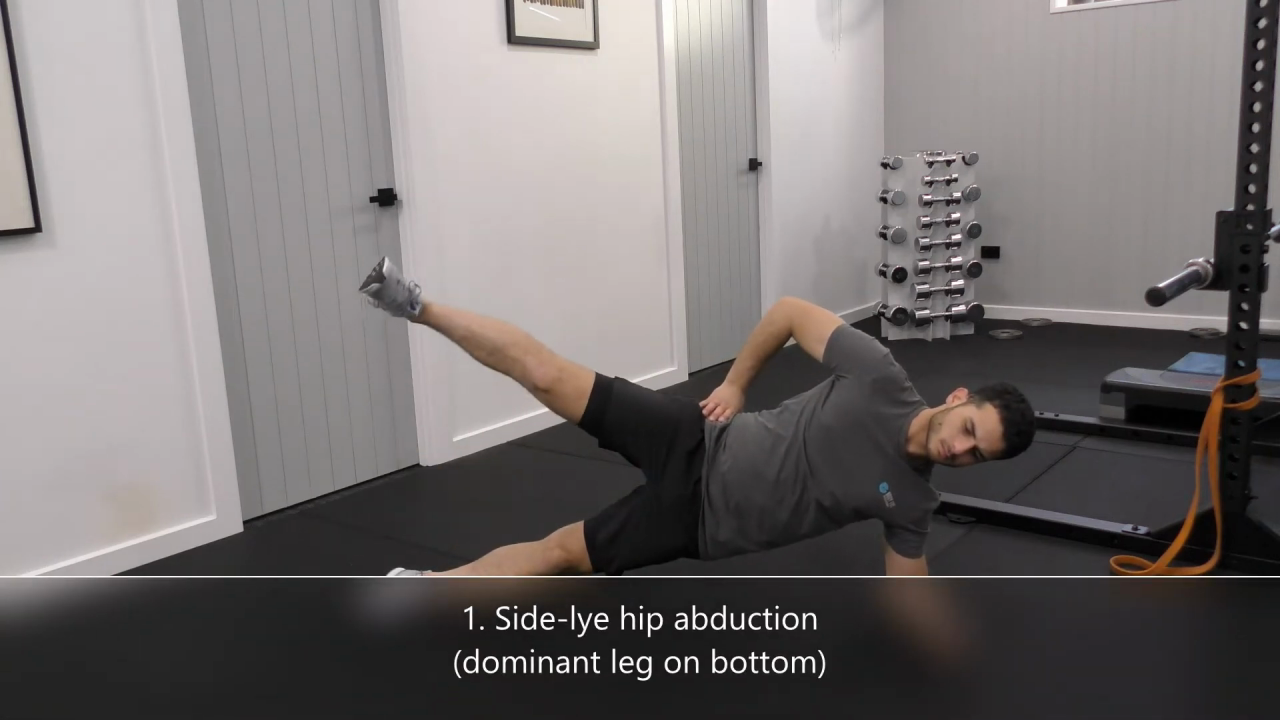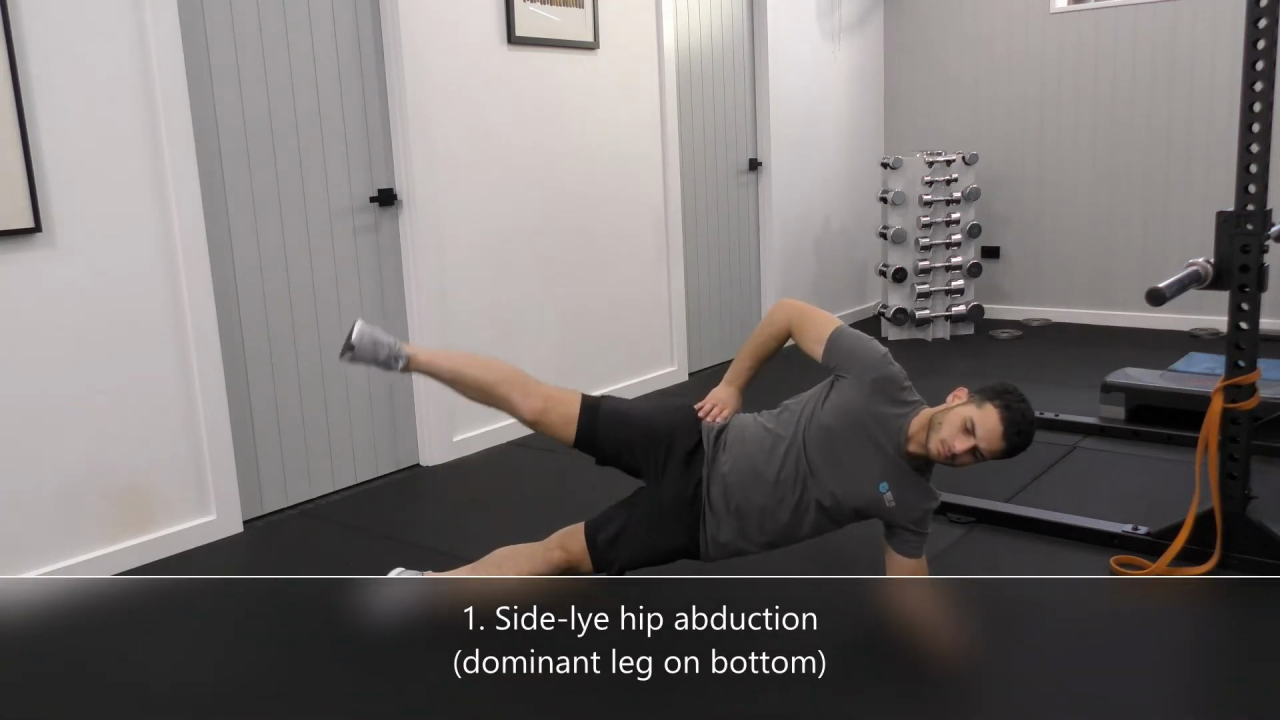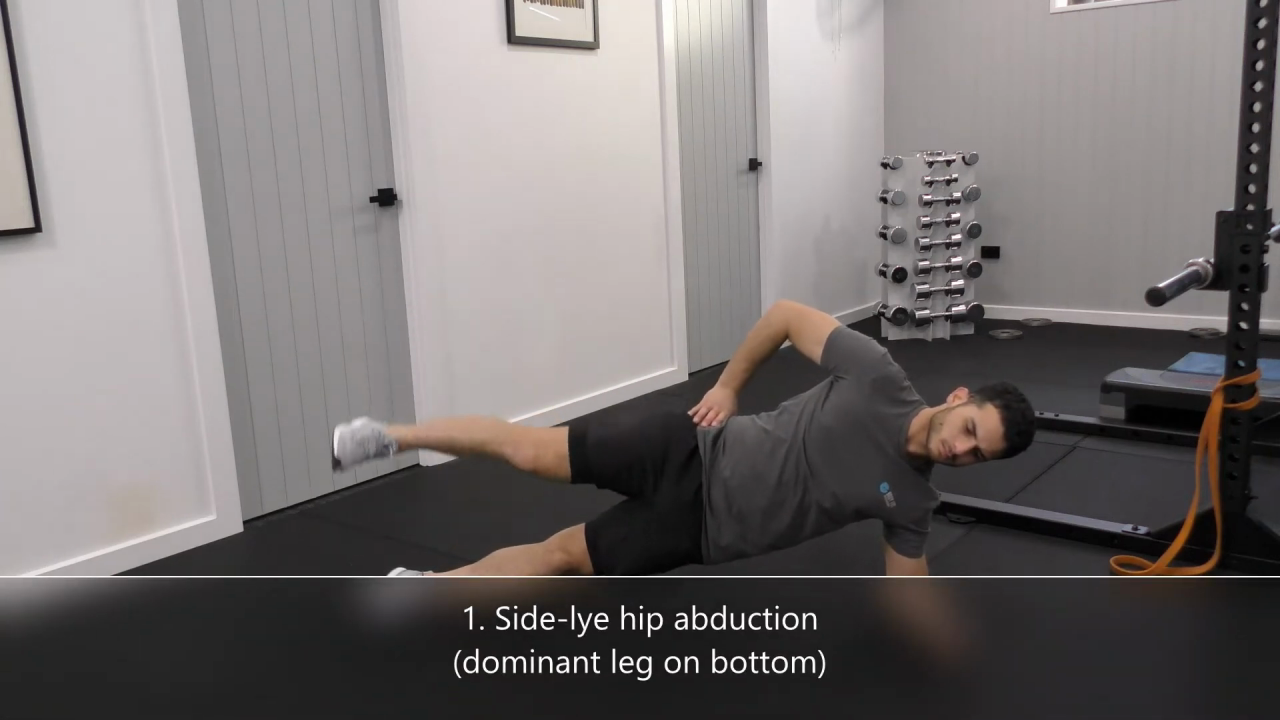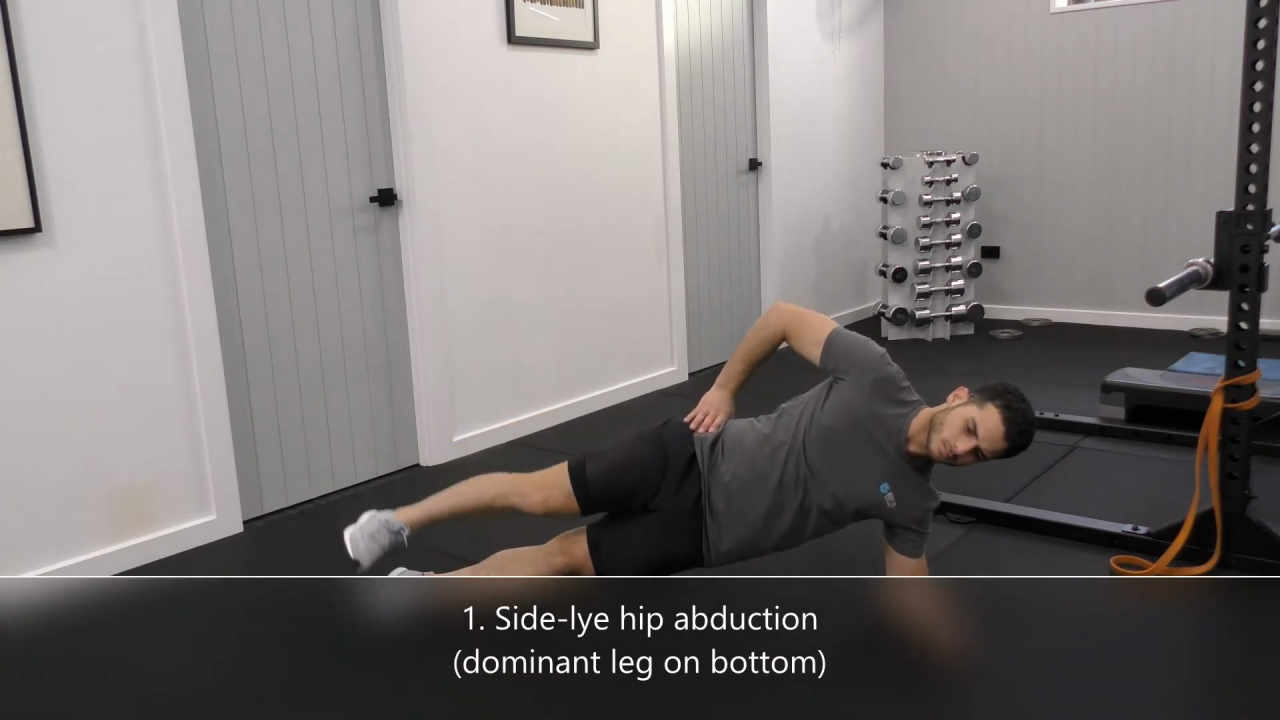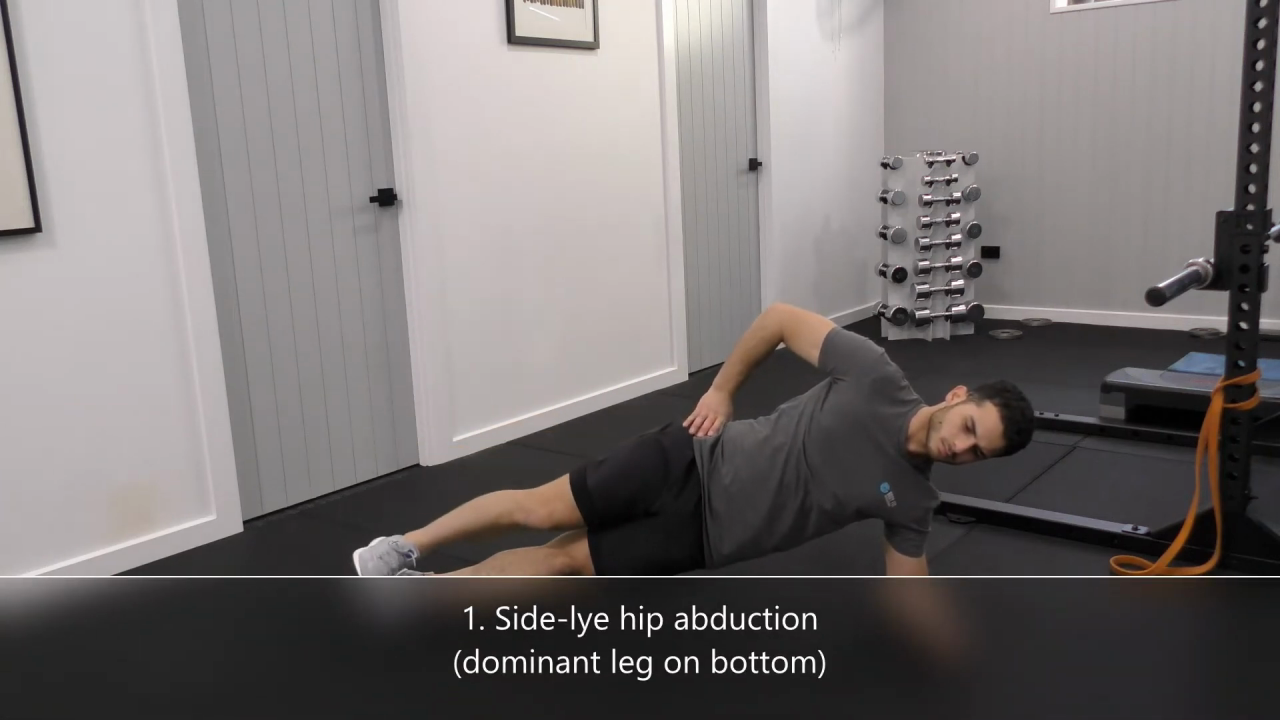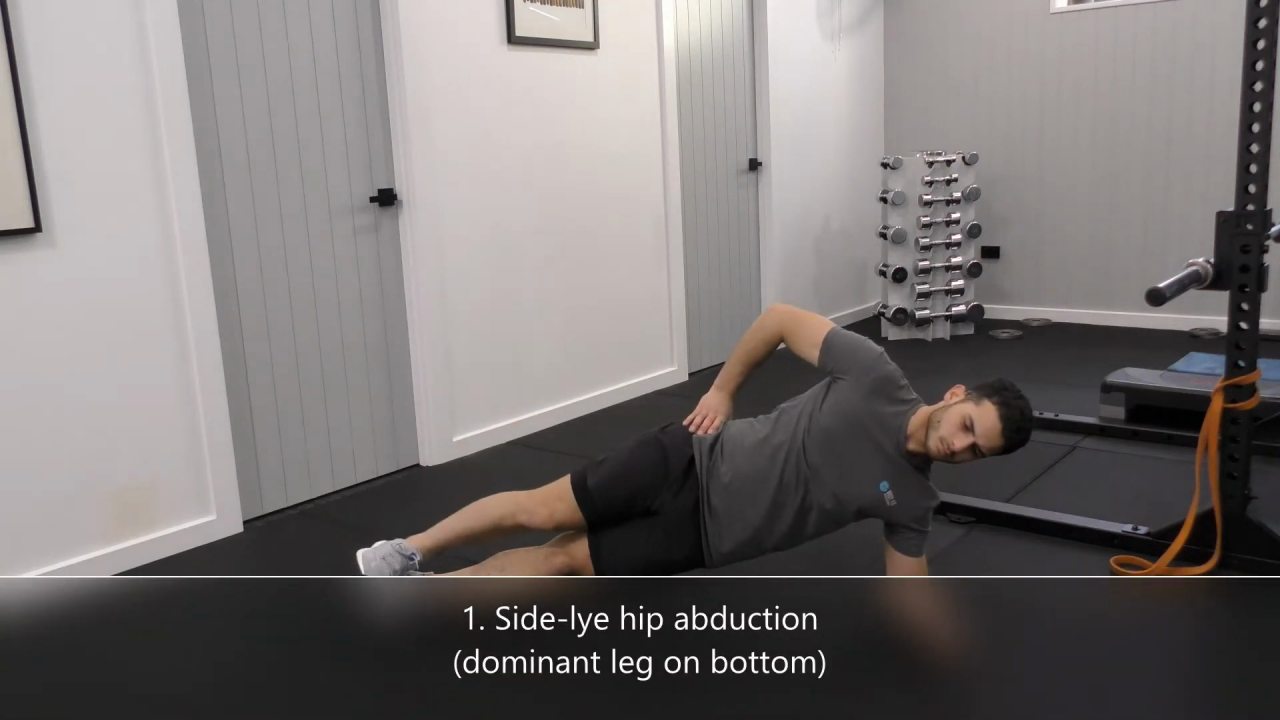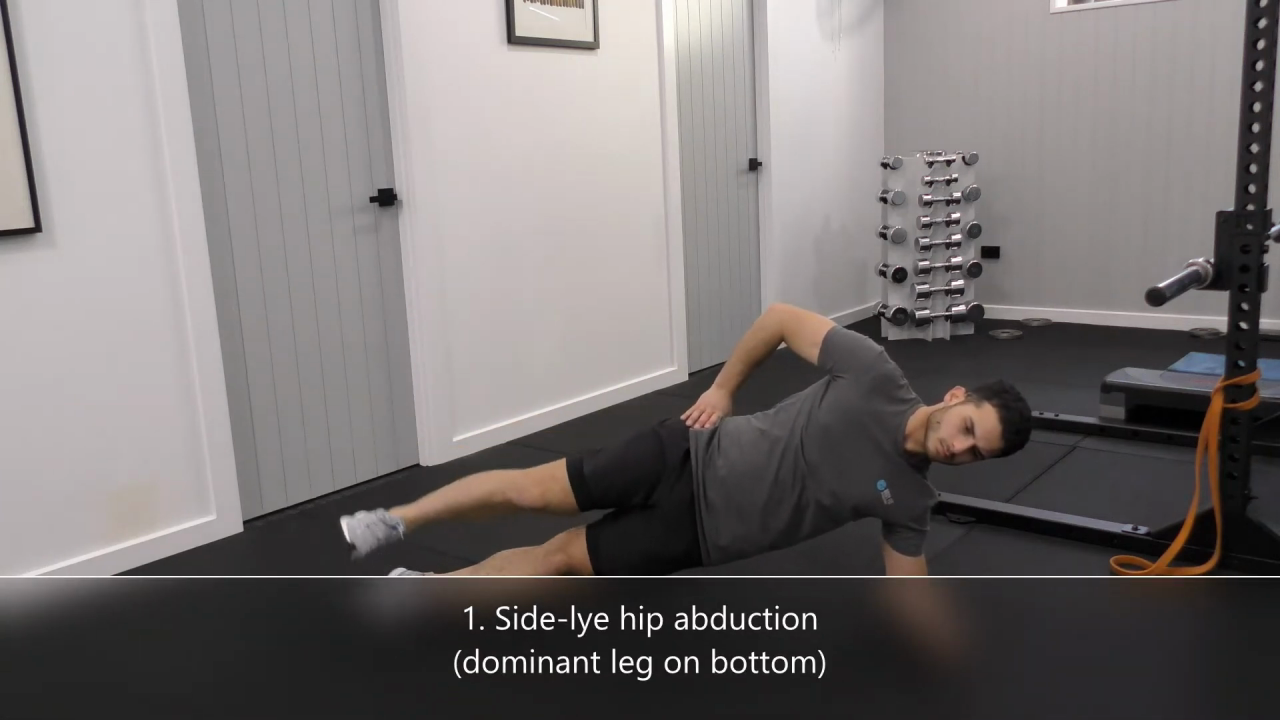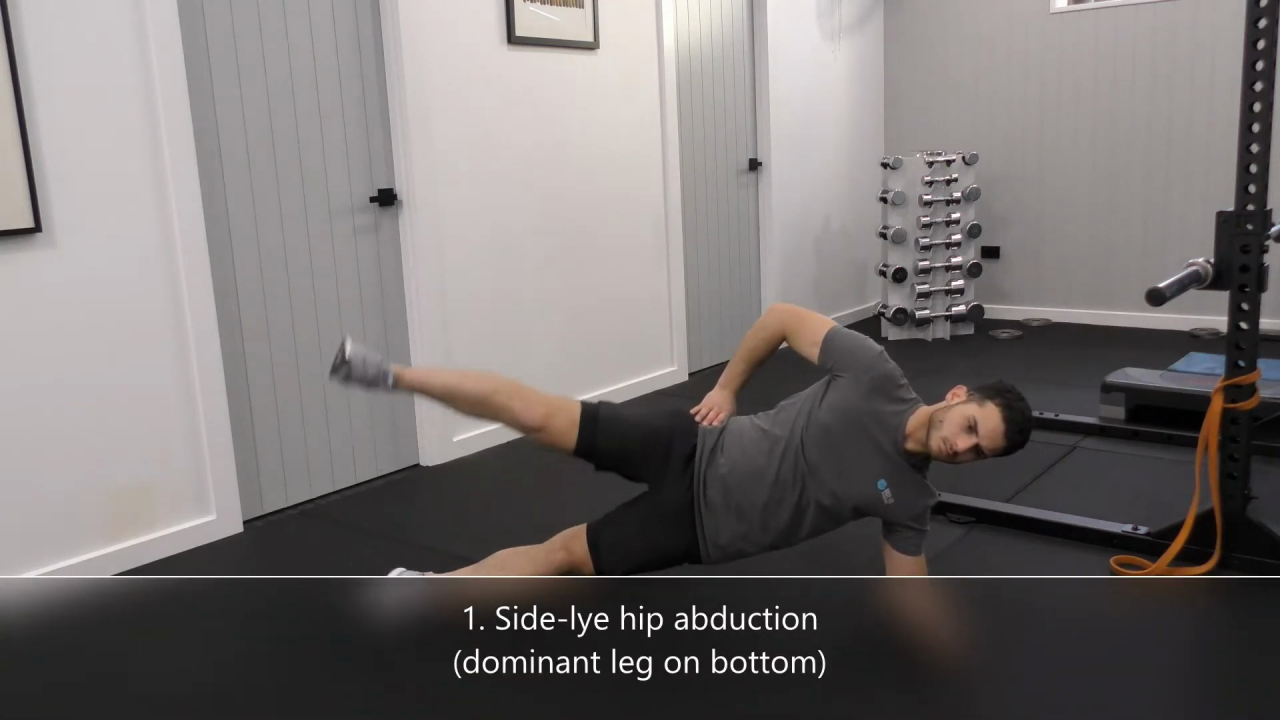
dt=0.3s
person 1, frame 1
left shoulder: (912, 499)
right shoulder: (879, 375)
left elbow: (907, 584)
right elbow: (790, 310)
right wrist: (734, 385)
left hip: (701, 521)
right hip: (697, 446)
left knee: (561, 552)
right knee: (545, 371)
right ankle: (418, 305)
person 1, frame 2
left shoulder: (913, 500)
right shoulder: (880, 377)
left elbow: (906, 587)
right elbow: (790, 312)
right wrist: (732, 385)
left hip: (701, 522)
right hip: (697, 448)
left knee: (561, 554)
right knee: (535, 402)
right ankle: (401, 355)
person 1, frame 3
left shoulder: (913, 499)
right shoulder: (879, 374)
left elbow: (907, 586)
right elbow: (788, 312)
right wrist: (727, 385)
left hip: (703, 527)
right hip: (698, 453)
left knee: (564, 553)
right knee: (533, 449)
right ankle: (392, 436)
person 1, frame 4
left shoulder: (913, 499)
right shoulder: (878, 376)
left elbow: (907, 586)
right elbow: (784, 316)
right wrist: (724, 388)
left hip: (705, 530)
right hip: (697, 461)
left knee: (565, 556)
right knee: (537, 493)
right ankle: (401, 521)
person 1, frame 5
left shoulder: (912, 499)
right shoulder: (875, 374)
left elbow: (907, 586)
right elbow: (781, 317)
right wrist: (721, 390)
left hip: (705, 536)
right hip: (696, 463)
left knee: (565, 559)
right knee: (542, 510)
right ankle: (407, 549)
person 1, frame 6
left shoulder: (912, 497)
right shoulder: (875, 375)
left elbow: (907, 587)
right elbow: (780, 318)
right wrist: (722, 390)
left hip: (702, 533)
right hip: (694, 462)
left knee: (564, 560)
right knee: (543, 511)
right ankle: (410, 551)
person 1, frame 7
left shoulder: (909, 497)
right shoulder: (874, 372)
left elbow: (907, 587)
right elbow: (782, 316)
right wrist: (722, 388)
left hip: (703, 530)
right hip: (694, 458)
left knee: (562, 555)
right knee: (532, 490)
right ankle: (396, 520)
person 1, frame 8
left shoulder: (910, 496)
right shoulder: (876, 374)
left elbow: (907, 588)
right elbow: (784, 316)
right wrist: (727, 387)
left hip: (702, 527)
right hip: (695, 451)
left knee: (563, 553)
right knee: (539, 414)
right ankle: (396, 376)
